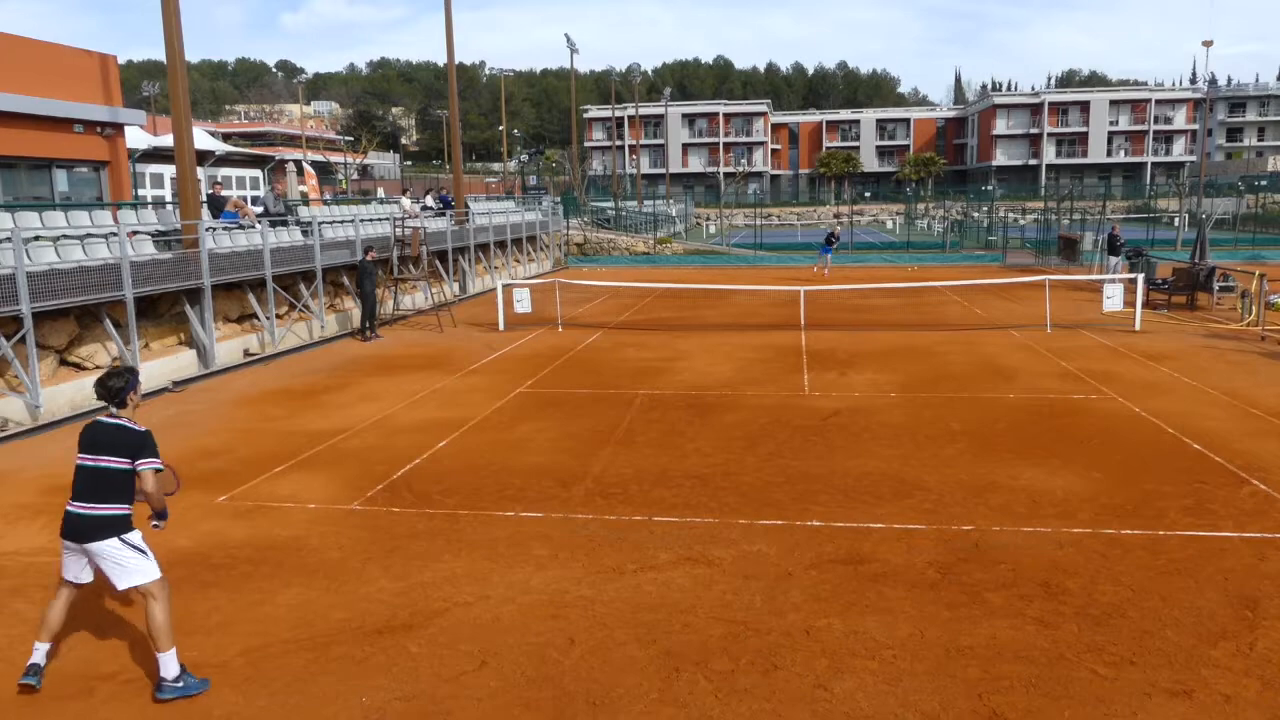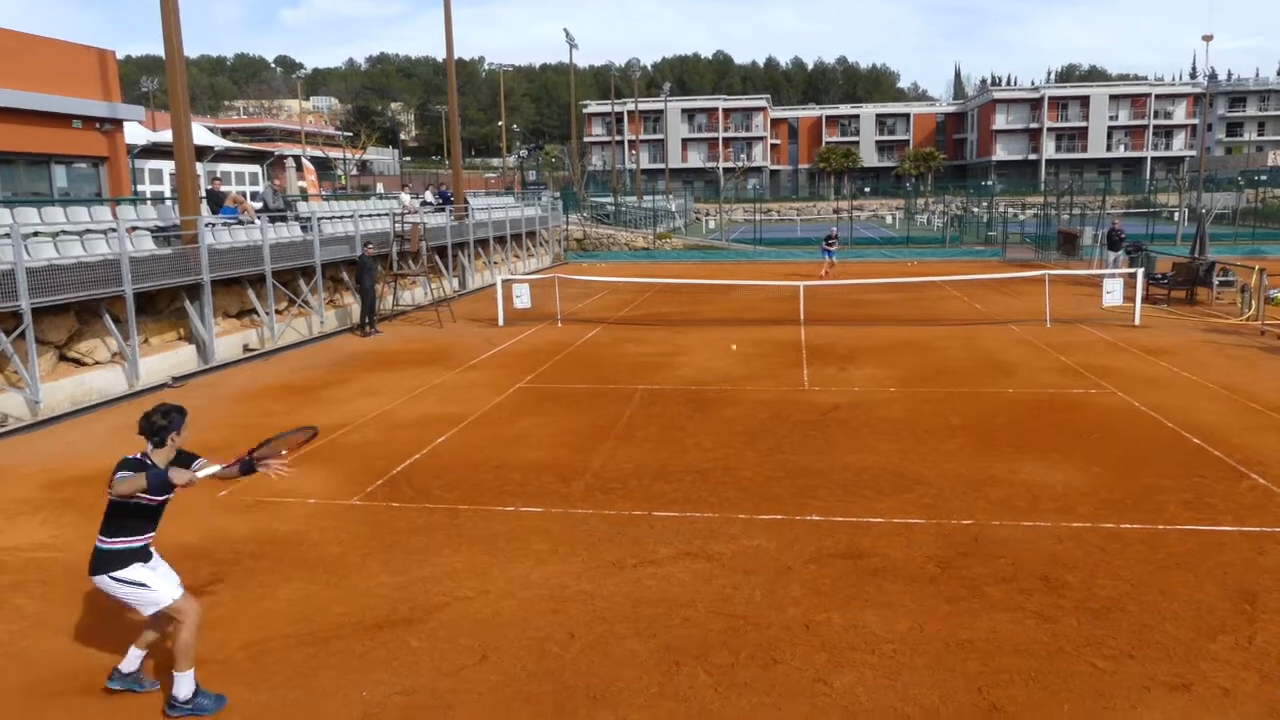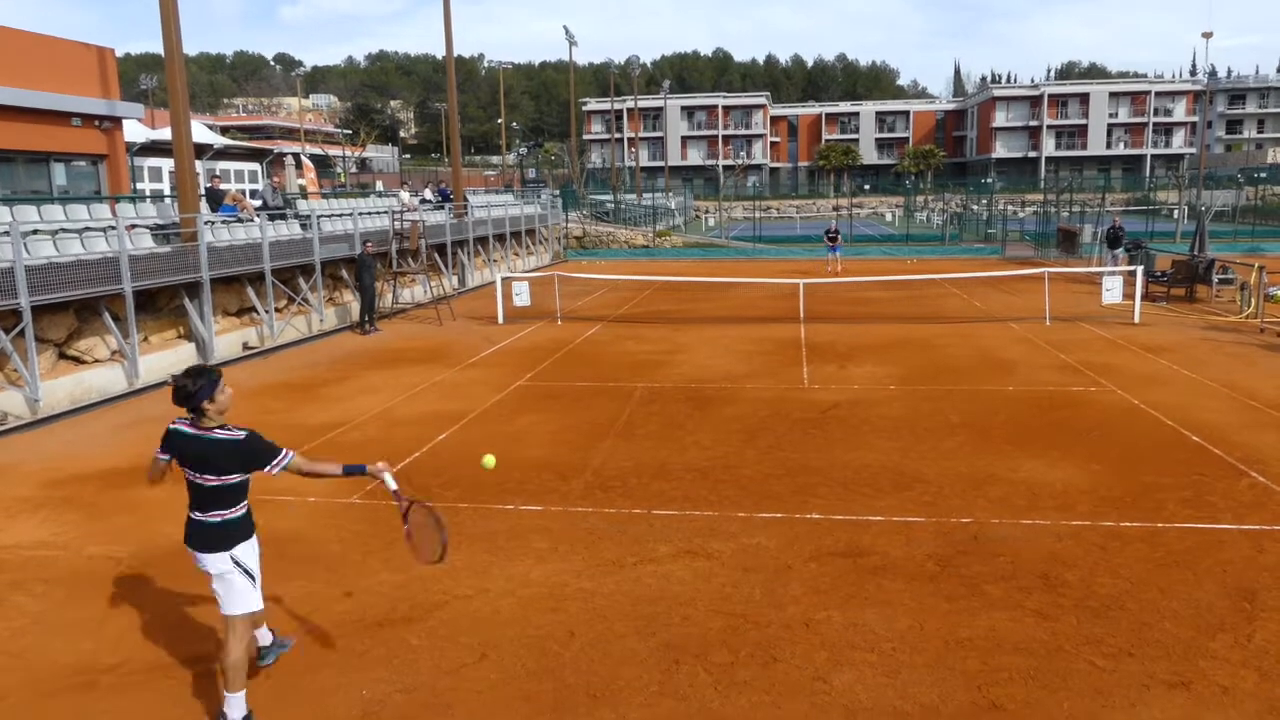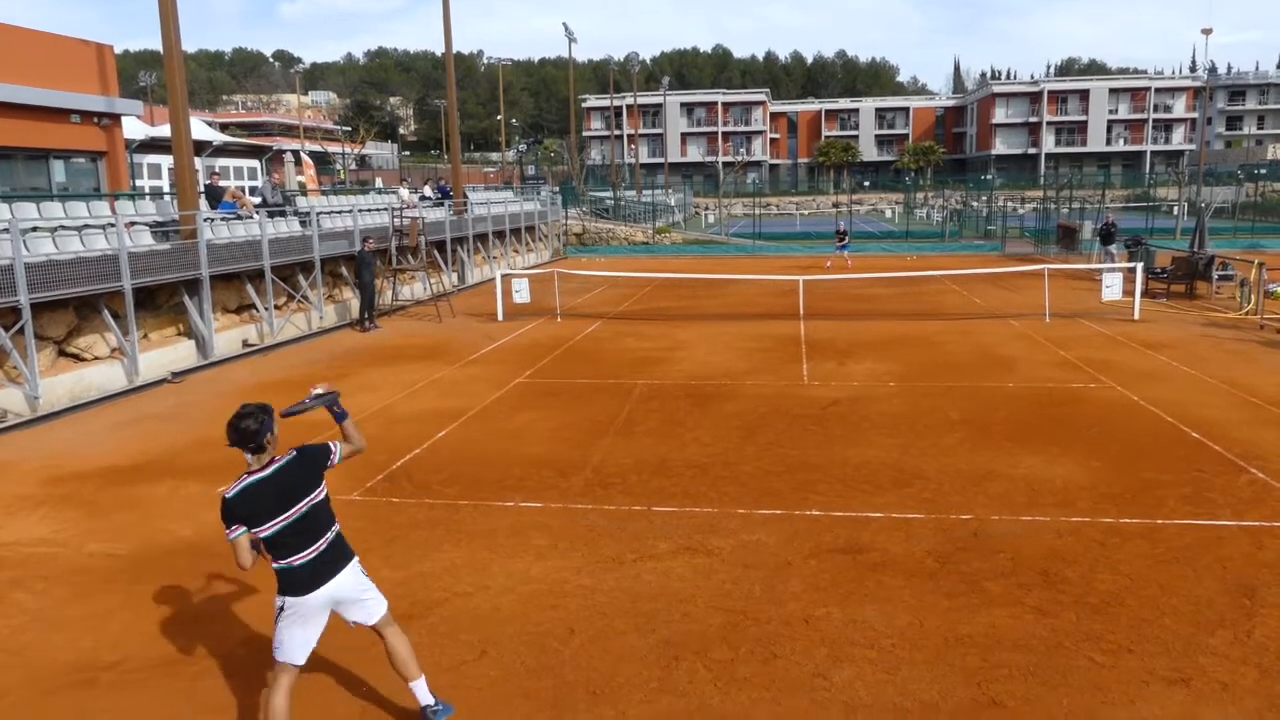
dt=0.5s
person 1, frame 1
left shoulder: (89, 431)
right shoulder: (140, 436)
right elbow: (150, 487)
left wrist: (129, 491)
right wrist: (161, 514)
left hip: (74, 527)
right hip: (110, 531)
left knee: (67, 589)
right knee: (156, 592)
left ankle: (35, 665)
right ankle: (171, 678)
person 1, frame 2
left shoulder: (179, 460)
right shoulder: (130, 467)
left elbow: (222, 471)
right elbow: (121, 486)
left wrist: (252, 465)
right wrist: (166, 476)
left hip: (142, 556)
right hip: (115, 567)
left knee: (170, 610)
right knee: (189, 612)
left ankle: (127, 672)
person 1, frame 3
left shoulder: (176, 432)
right shoulder: (241, 445)
left elbow: (154, 477)
right elbow: (304, 466)
right wrist: (362, 470)
left hip: (200, 538)
right hip: (224, 545)
left knee: (248, 599)
right knee: (240, 626)
left ankle: (265, 644)
person 1, frame 4
left shoulder: (235, 500)
right shoulder: (304, 460)
left elbow: (246, 561)
right elbow: (356, 444)
right wrist: (333, 404)
left hip: (300, 594)
right hip: (344, 573)
left knee: (282, 677)
right knee: (388, 628)
